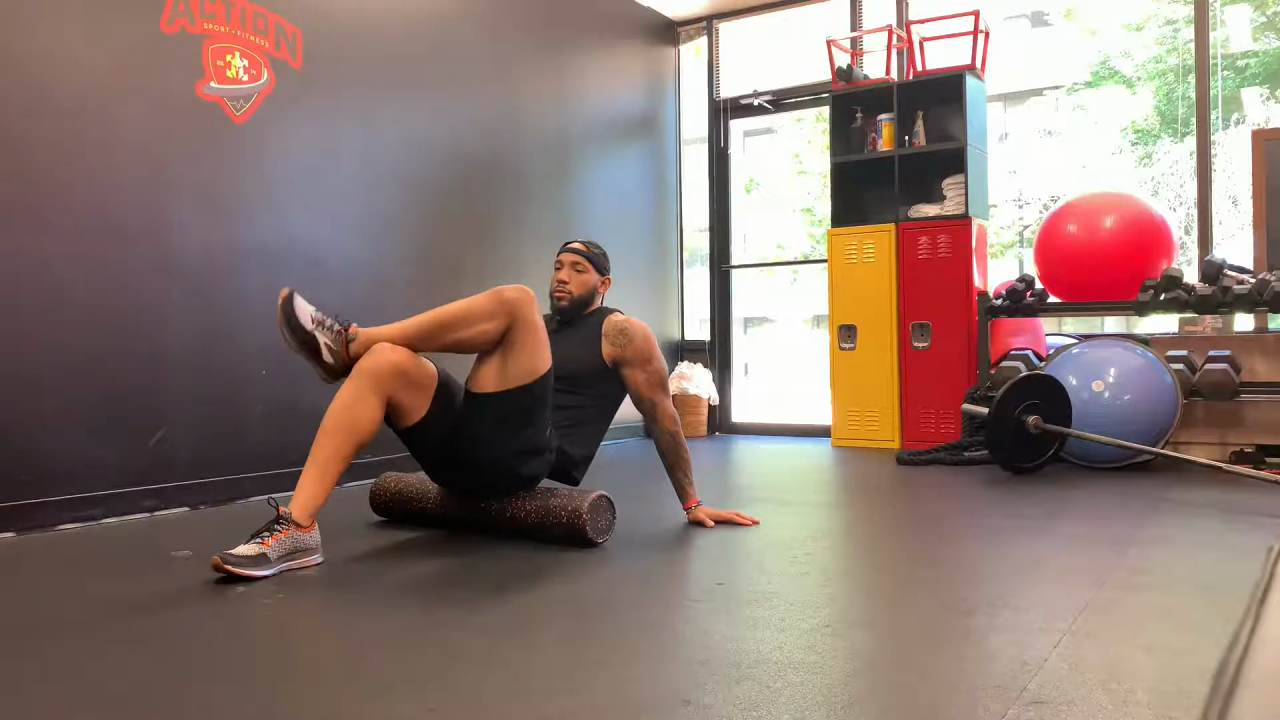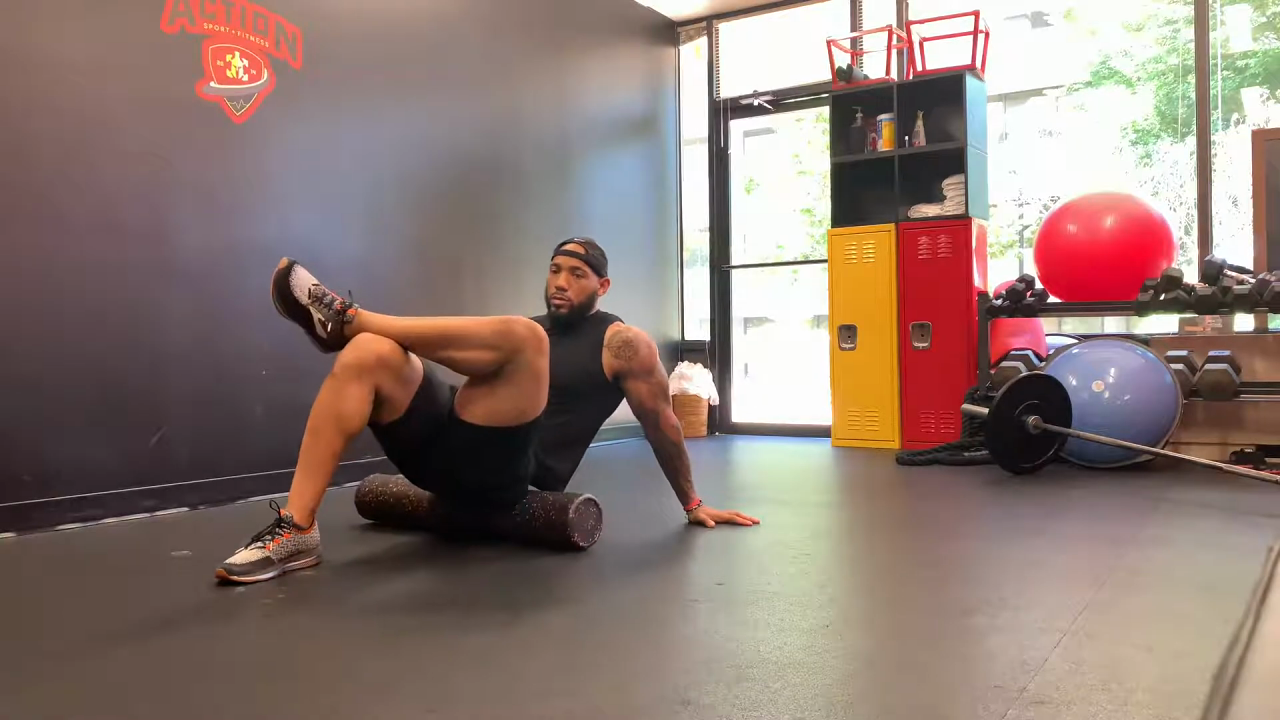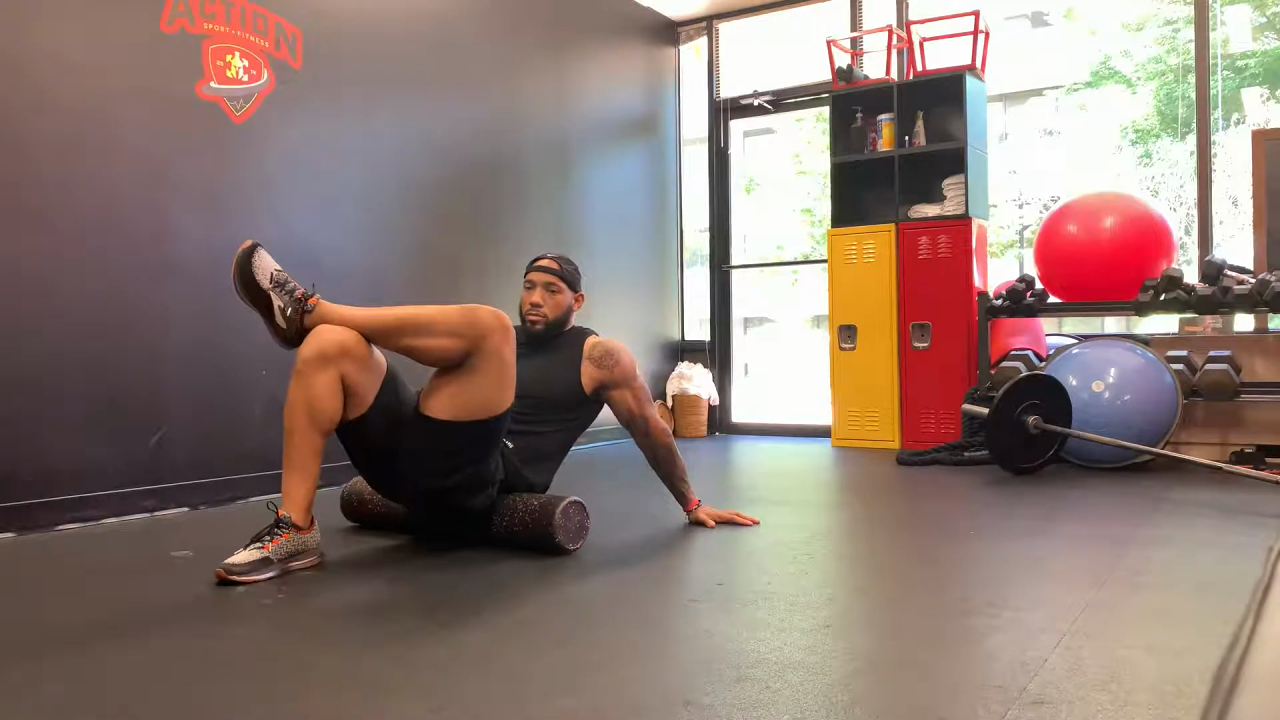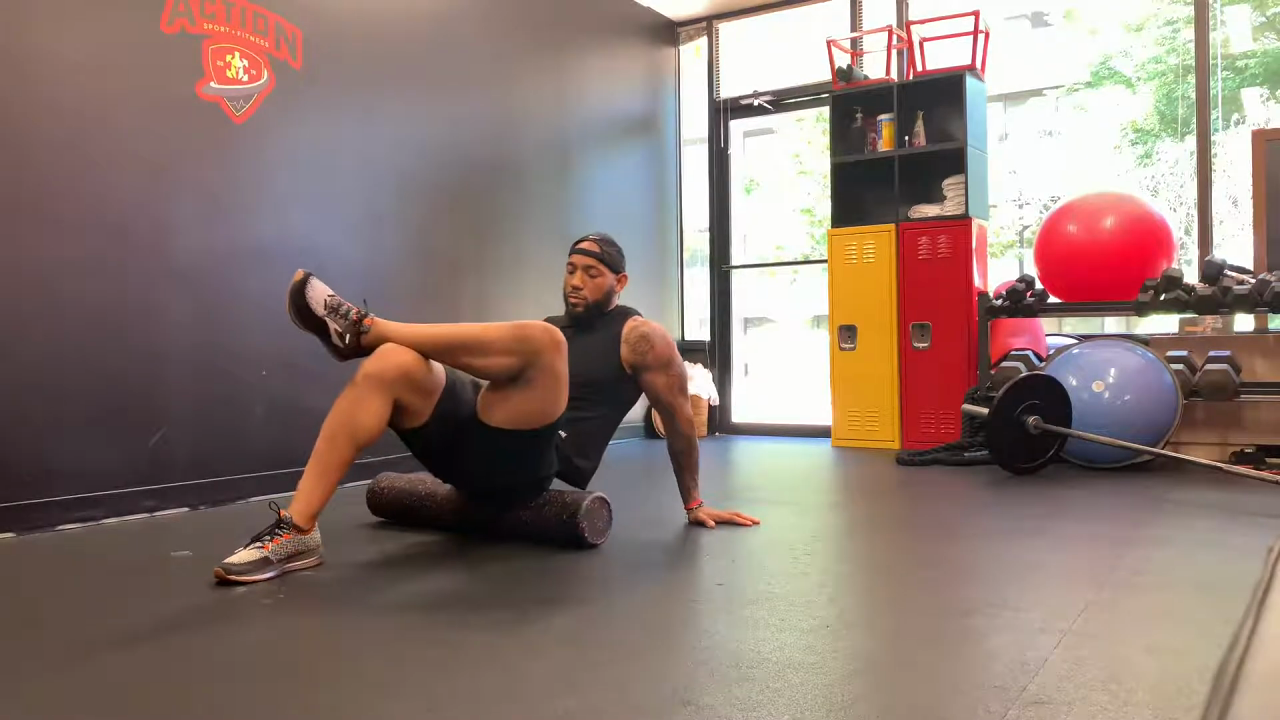
dt=1s
person 1, frame 1
left shoulder: (622, 334)
right shoulder: (544, 332)
left elbow: (662, 415)
left wrist: (692, 503)
left hip: (517, 456)
right hip: (471, 451)
left knee: (513, 300)
right knee: (385, 364)
left ankle: (349, 343)
right ankle: (298, 528)
person 1, frame 2
left shoulder: (622, 343)
right shoulder: (532, 330)
left elbow: (661, 424)
left wrist: (692, 504)
left hip: (499, 468)
right hip: (446, 444)
left knee: (521, 336)
right knee: (367, 355)
left ankle: (348, 318)
right ankle: (296, 529)
person 1, frame 3
left shoulder: (600, 356)
right shoulder: (506, 345)
left elbow: (651, 430)
left wrist: (692, 504)
left hip: (469, 474)
right hip: (413, 455)
left knee: (486, 323)
right knee: (329, 346)
left ankle: (306, 309)
right ankle: (294, 529)
person 1, frame 4
left shoulder: (640, 337)
right shoulder: (556, 327)
left elbow: (678, 416)
left wrist: (693, 502)
left hip: (523, 464)
right hip: (472, 442)
left knee: (540, 339)
right knee: (392, 365)
left ankle: (364, 328)
right ankle: (297, 530)
